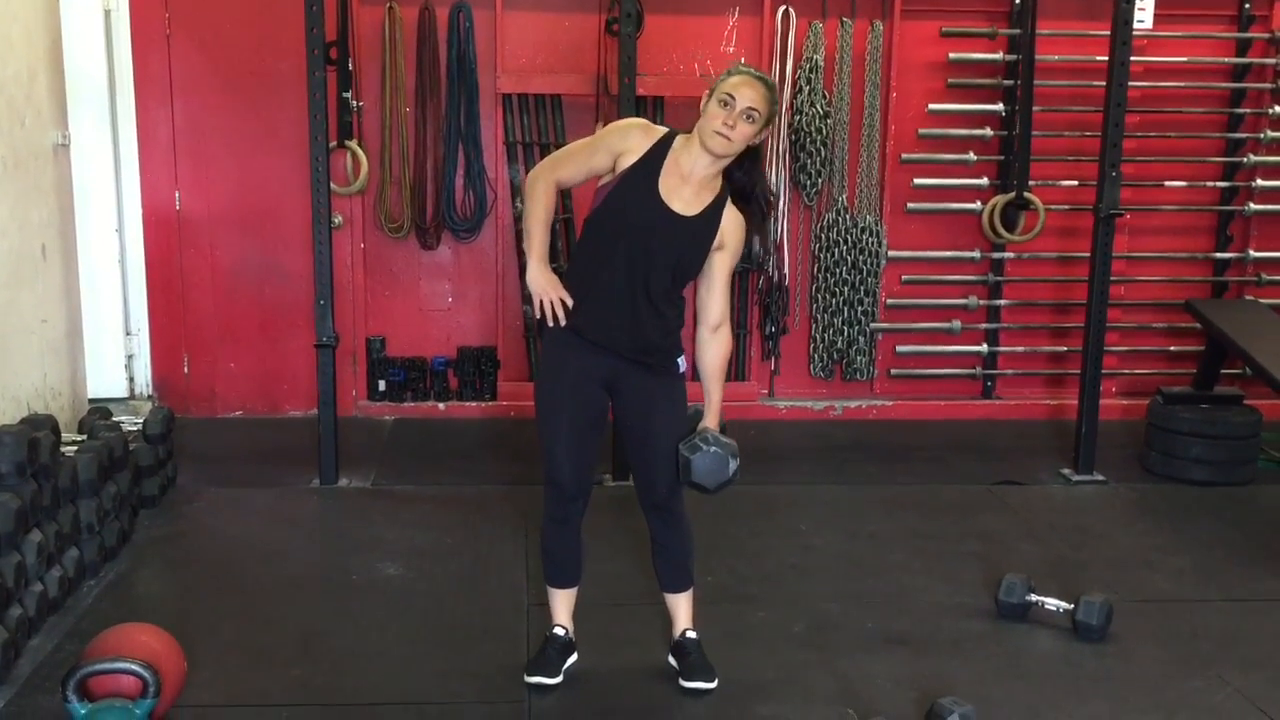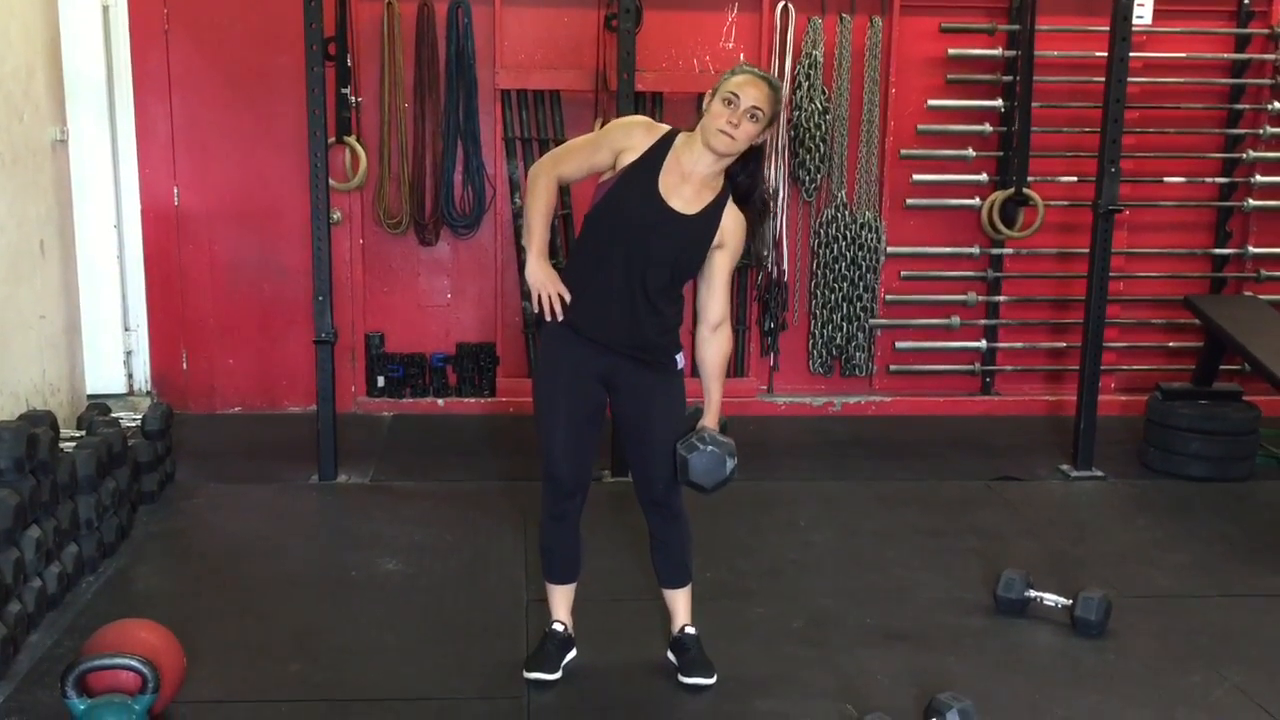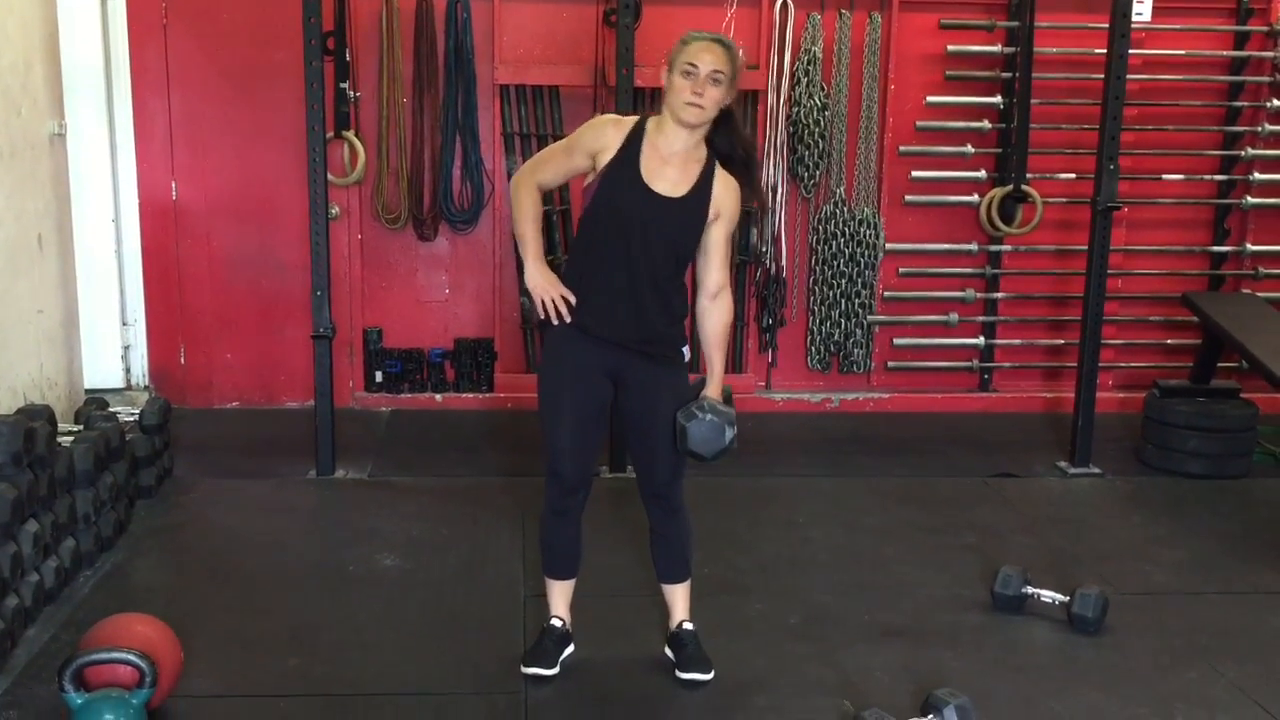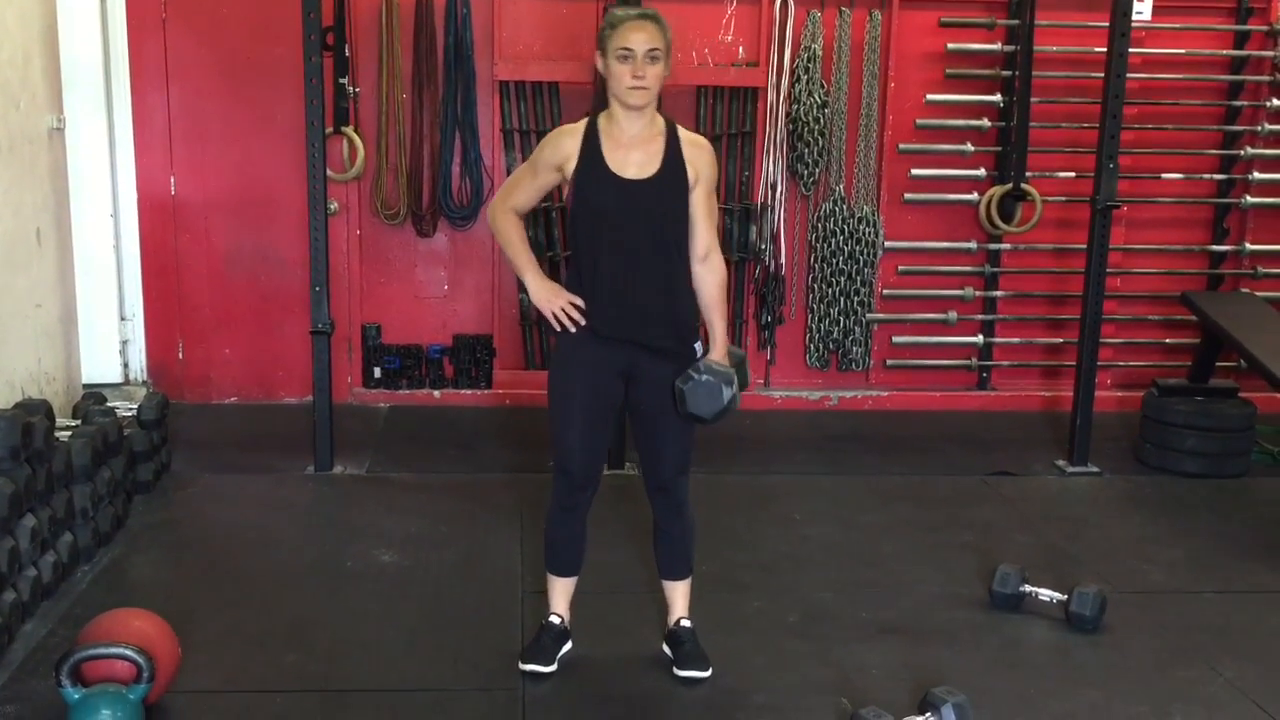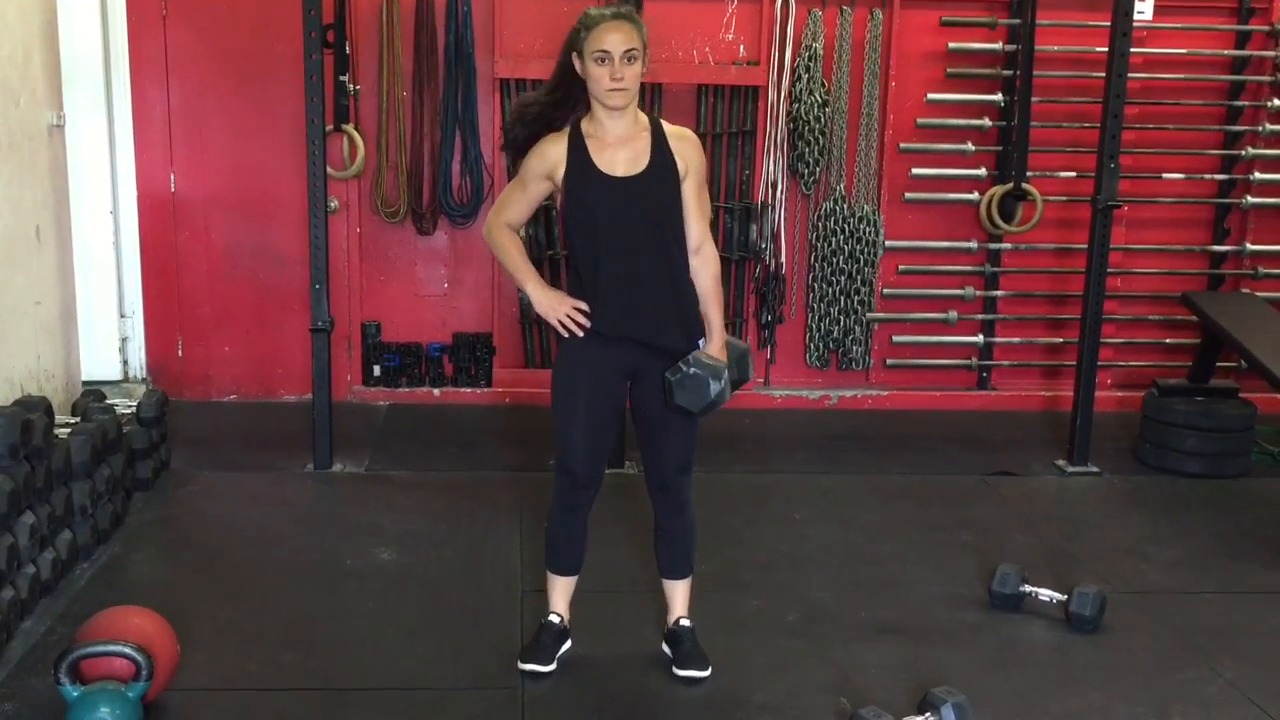
dt=0.3s
person 1, frame 1
left shoulder: (728, 222)
right shoulder: (635, 140)
left elbow: (714, 324)
right elbow: (545, 177)
left wrist: (713, 415)
right wrist: (536, 266)
left hip: (652, 365)
right hip: (574, 347)
left knee: (663, 498)
right knee: (565, 491)
left ankle: (685, 636)
right ankle: (561, 632)
person 1, frame 2
left shoulder: (729, 220)
right shoulder: (636, 138)
left elbow: (714, 322)
right elbow: (546, 172)
left wrist: (712, 414)
right wrist: (536, 261)
left hip: (650, 361)
right hip: (571, 344)
left knee: (661, 494)
right knee: (563, 488)
left ankle: (683, 632)
right ankle: (560, 628)
person 1, frame 3
left shoulder: (723, 187)
right shoulder: (610, 134)
left elbow: (714, 292)
right elbow: (527, 181)
left wrist: (715, 380)
right wrist: (535, 268)
left hip: (658, 354)
right hip: (578, 338)
left knee: (663, 488)
right knee: (567, 482)
left ankle: (681, 628)
right ankle: (557, 623)
person 1, frame 4
left shoulder: (695, 153)
right shoulder: (570, 144)
left elbow: (705, 257)
right elbow: (505, 208)
left wrist: (718, 345)
right wrist: (535, 282)
left hip: (669, 346)
right hip: (588, 341)
left knee: (669, 484)
right knee: (573, 480)
left ankle: (679, 625)
right ankle: (557, 622)
person 1, frame 5
left shoulder: (681, 146)
right shoulder: (555, 152)
left elbow: (700, 249)
right elbow: (499, 224)
left wrist: (717, 336)
right wrist: (538, 292)
left hip: (672, 343)
right hip: (592, 342)
left knee: (670, 484)
right knee: (575, 481)
left ankle: (679, 624)
right ankle: (556, 622)
